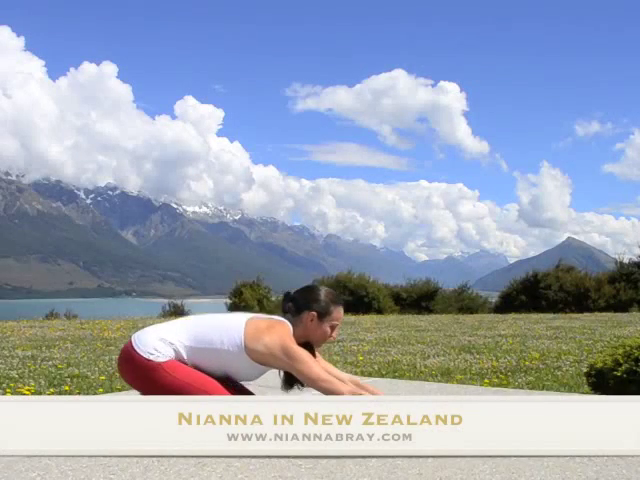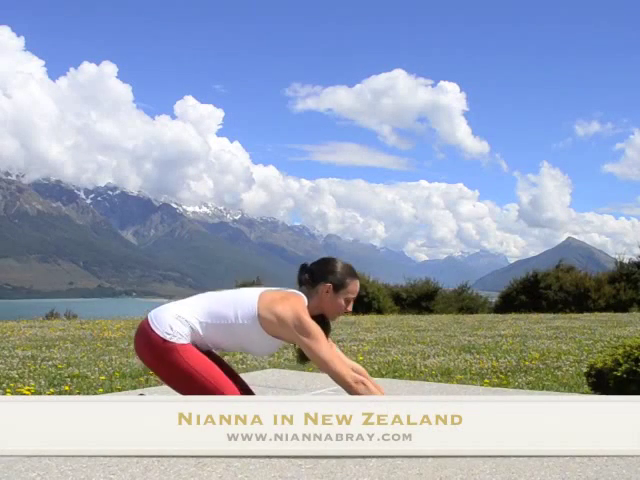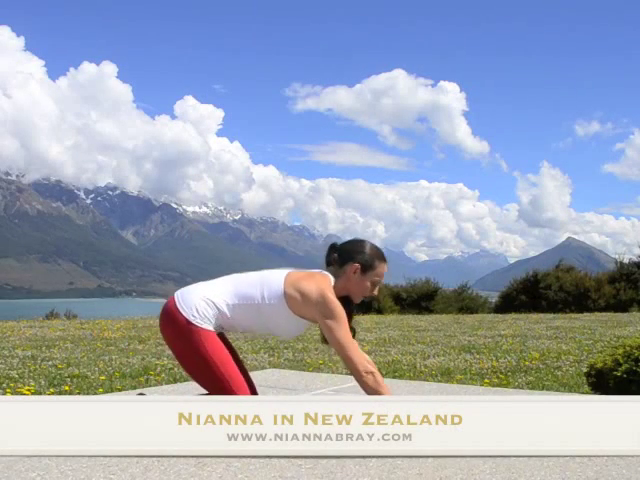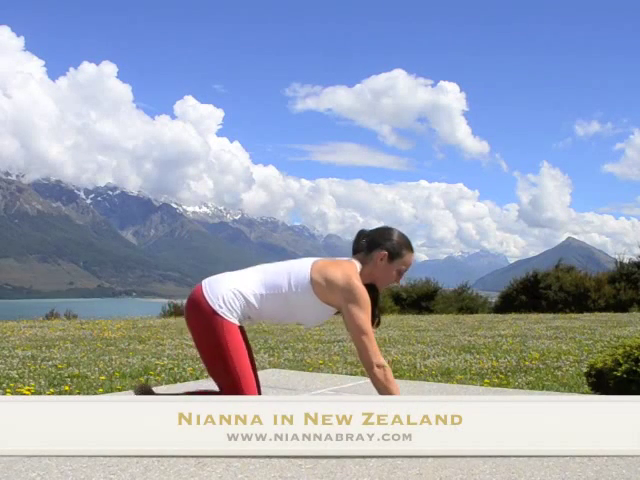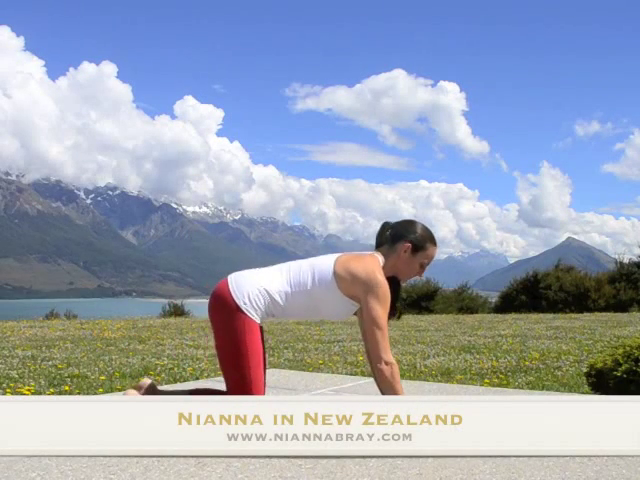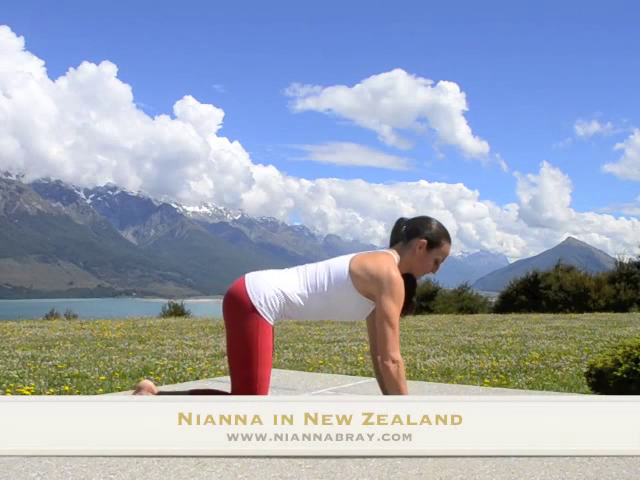
dt=0.3s
person 1, frame 1
left shoulder: (284, 331)
right shoulder: (282, 344)
left elbow: (346, 379)
right elbow: (349, 395)
left hip: (158, 351)
right hip: (147, 355)
person 1, frame 2
left shoulder: (297, 307)
right shoulder: (297, 316)
left elbow: (350, 366)
right elbow: (352, 381)
left hip: (174, 331)
right hip: (163, 334)
person 1, frame 3
left shoulder: (319, 287)
right shoulder: (323, 296)
left elbow: (360, 358)
right elbow: (363, 371)
left hip: (194, 315)
right hip: (188, 316)
person 1, frame 4
left shoulder: (343, 278)
right shoulder: (350, 282)
left elbow: (370, 359)
right elbow: (375, 364)
left hip: (215, 302)
right hip: (215, 305)
left ankle: (148, 398)
person 1, frame 5
left shoulder: (363, 271)
right shoulder: (373, 277)
left elbow: (375, 356)
right elbow: (383, 362)
left hip: (237, 298)
right hip: (239, 301)
left ankle: (152, 393)
person 1, frame 6
left shoulder: (377, 271)
right shoulder: (389, 274)
left elbow: (379, 354)
right elbow: (391, 358)
left hip: (252, 297)
right hip: (253, 300)
left ankle: (154, 394)
